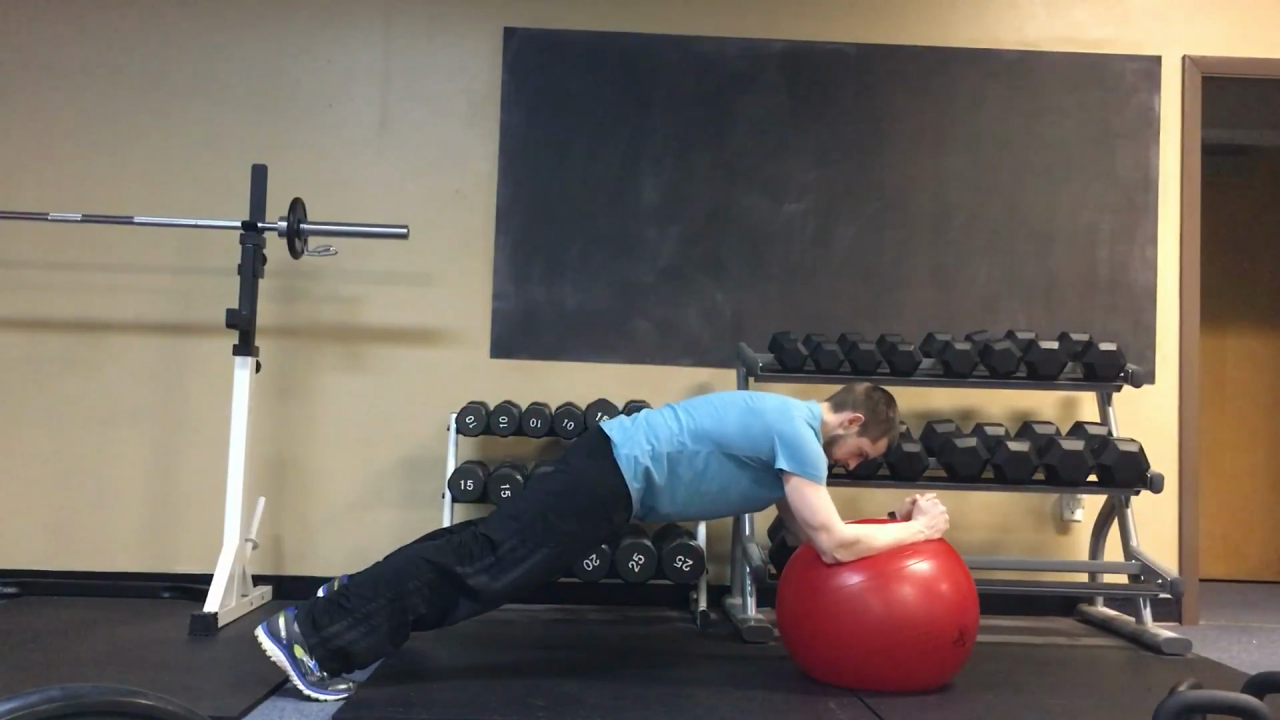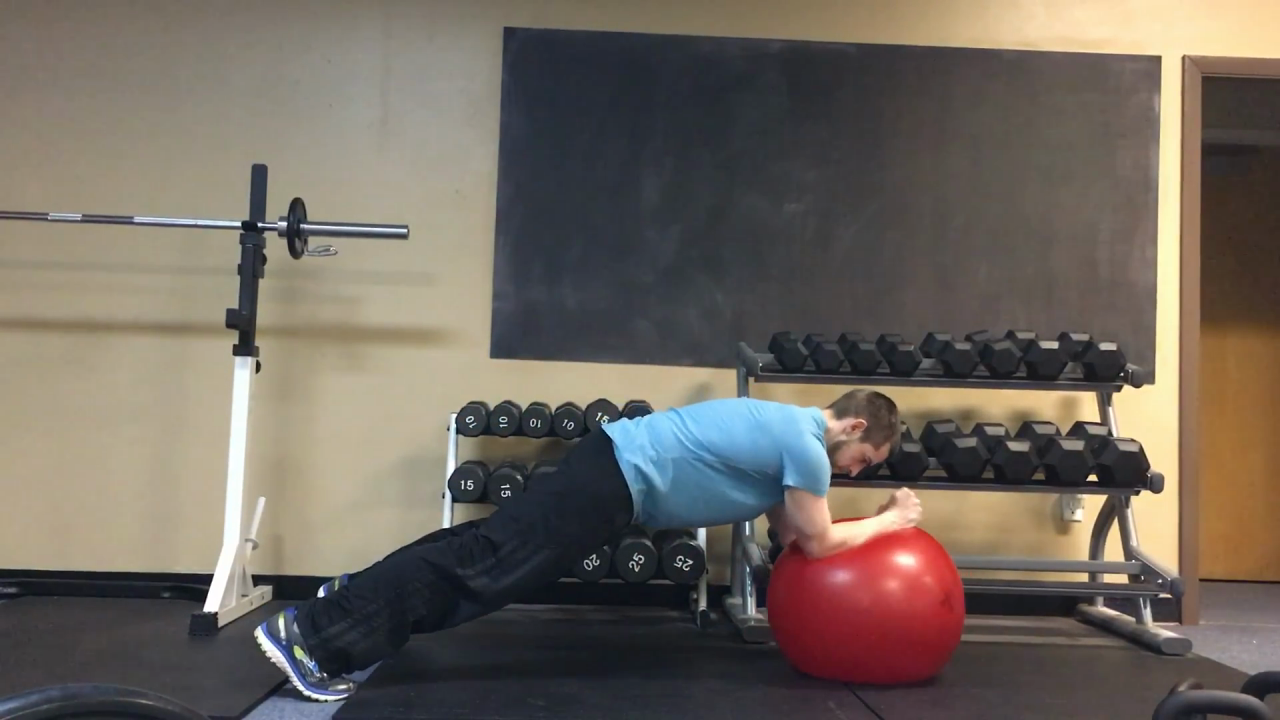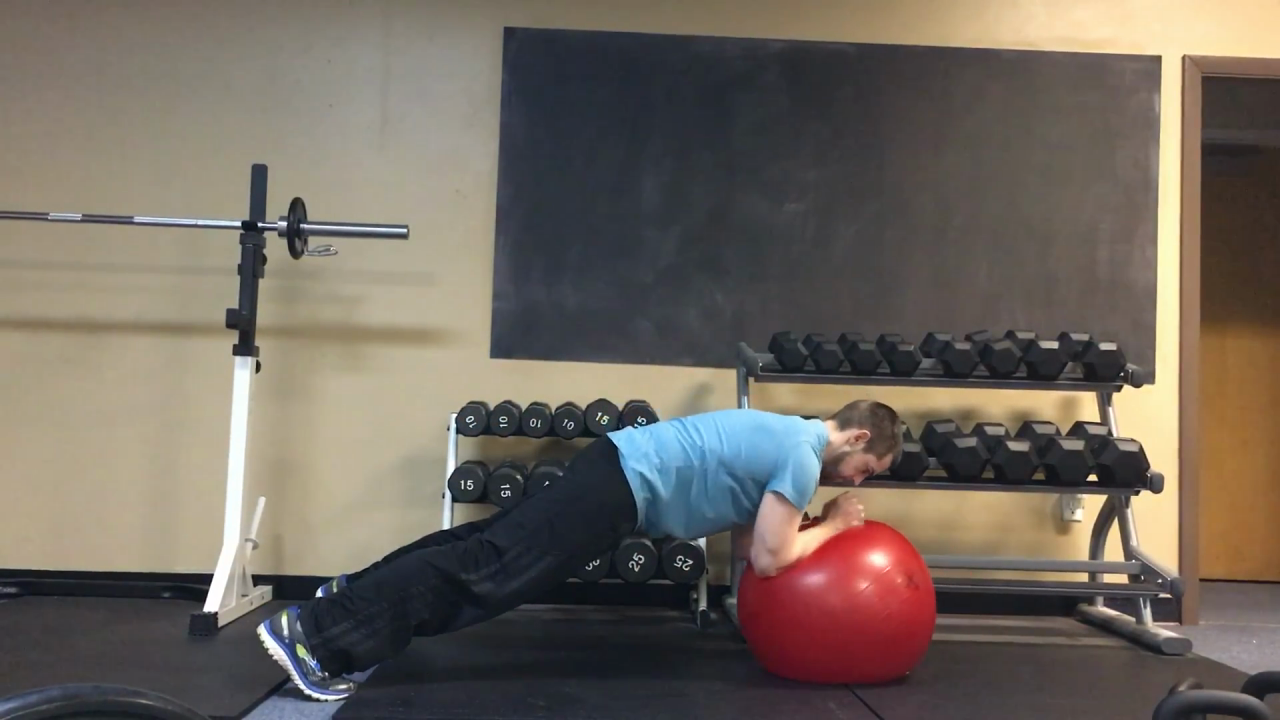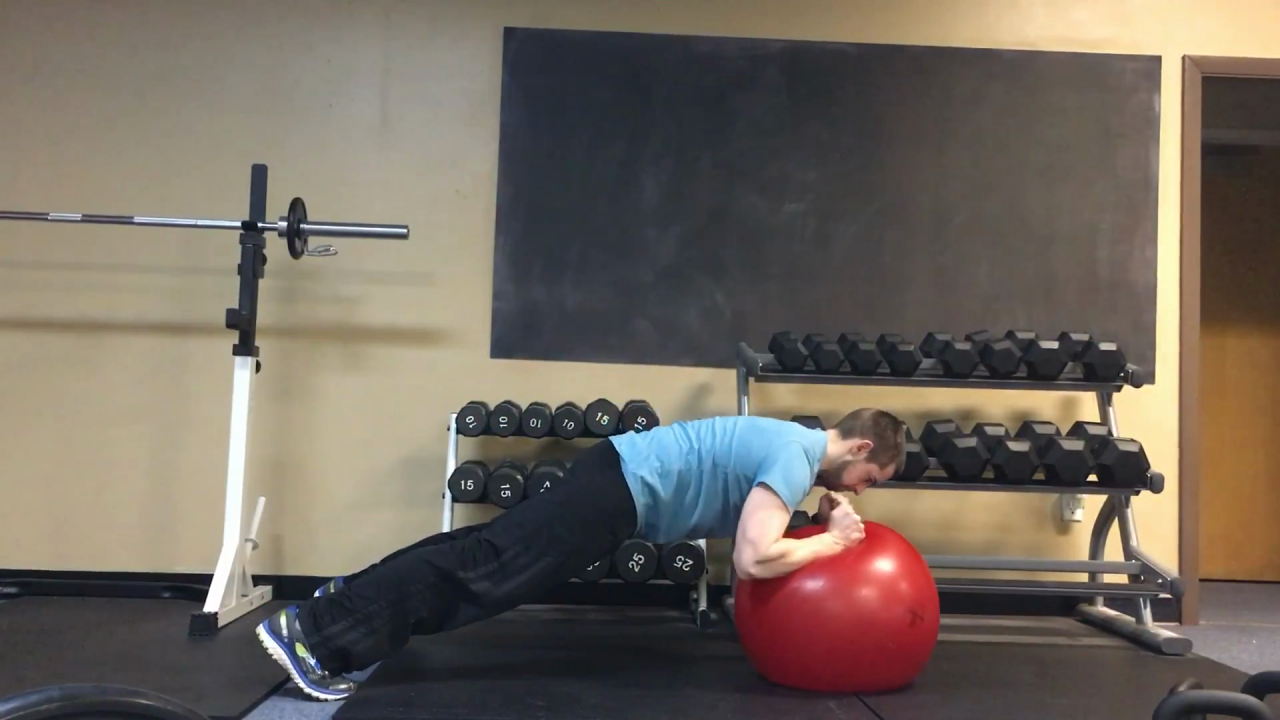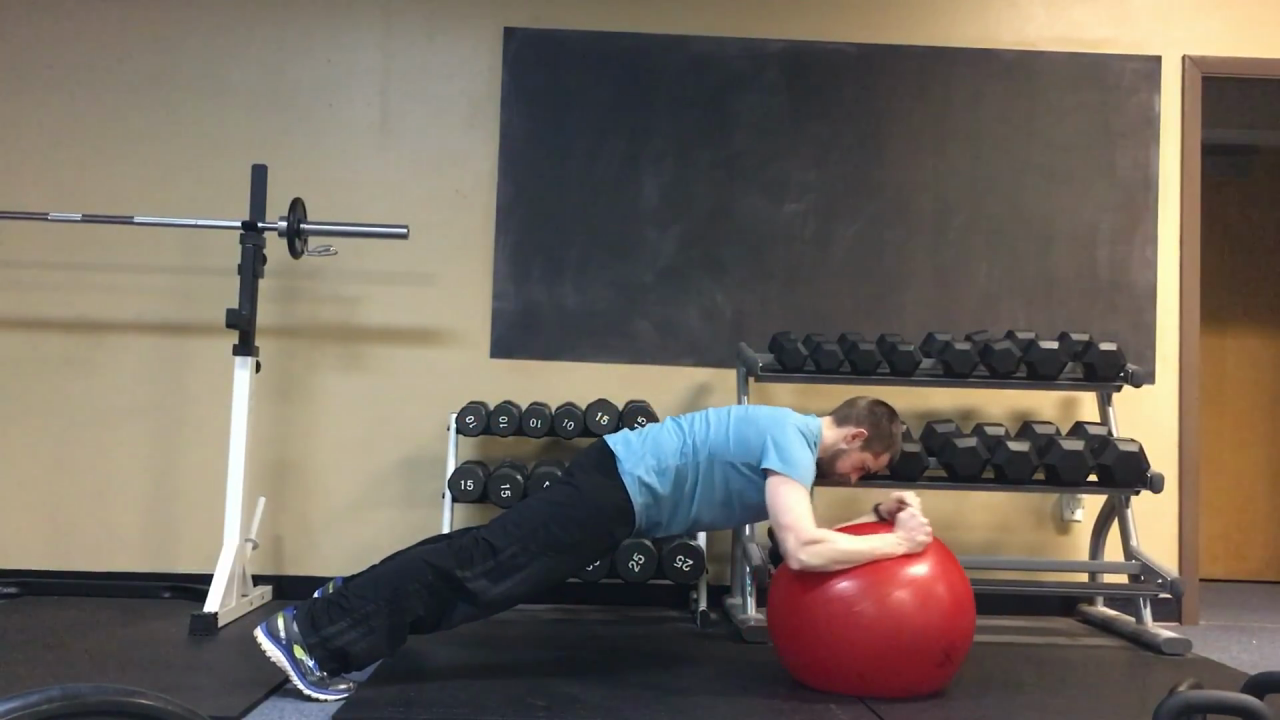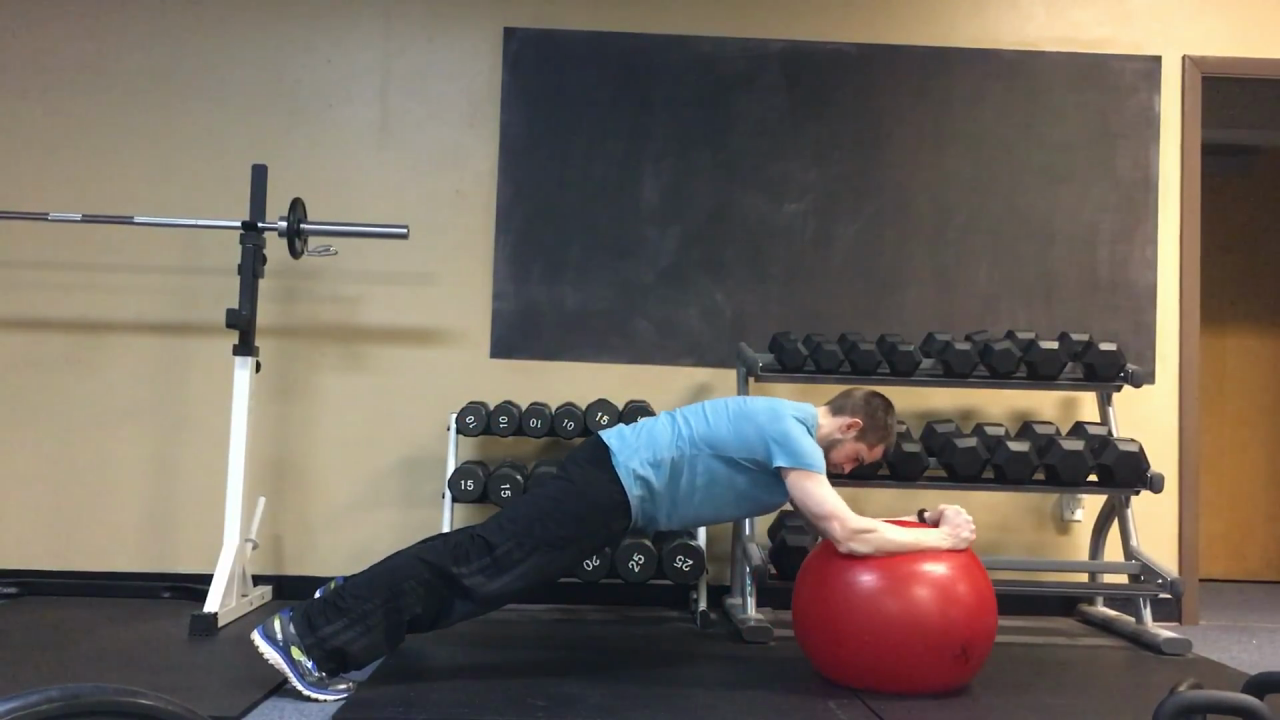
dt=0.4s
person 1, frame 1
left shoulder: (788, 426)
right shoulder: (799, 433)
left elbow: (807, 531)
right elbow: (833, 545)
left wrist: (896, 520)
right wrist: (917, 530)
left hip: (610, 465)
right hip: (614, 474)
left knee: (483, 551)
right knee: (483, 566)
left ankle: (348, 601)
right ankle: (310, 635)
person 1, frame 2
left shoulder: (789, 429)
right shoulder: (806, 447)
left elbow: (791, 532)
right elbow: (819, 546)
left wrist: (876, 518)
right wrist: (890, 521)
left hip: (612, 462)
right hip: (618, 480)
left knee: (485, 546)
right knee: (482, 566)
left ankle: (350, 595)
right ankle: (308, 633)
person 1, frame 3
left shoulder: (788, 438)
right shoulder: (803, 456)
left elbow: (748, 533)
right elbow: (770, 561)
left wrist: (814, 521)
right wrist: (832, 526)
left hip: (614, 470)
right hip: (618, 488)
left knee: (485, 548)
right knee: (483, 572)
left ankle: (350, 594)
right ankle: (310, 632)
person 1, frame 4
left shoulder: (792, 445)
right shoulder: (795, 459)
left elbow: (756, 535)
right elbow: (754, 559)
left wrist: (824, 518)
right wrist: (832, 541)
left hip: (614, 477)
right hip: (617, 490)
left knee: (482, 553)
right knee: (480, 571)
left ankle: (345, 598)
right ankle: (307, 630)
person 1, frame 5
left shoulder: (787, 434)
right shoulder: (795, 443)
left elbow: (807, 534)
right elbow: (803, 552)
left wrist: (880, 515)
right wrist: (897, 544)
left hip: (612, 482)
right hip: (615, 490)
left knee: (477, 555)
right knee: (477, 571)
left ankle: (343, 602)
right ankle: (307, 633)
person 1, frame 6
left shoulder: (790, 432)
right shoulder: (793, 434)
left elbow: (836, 524)
right elbow: (846, 535)
left wrist: (921, 521)
right wrist: (939, 539)
left hip: (613, 476)
right hip: (613, 483)
left knee: (480, 553)
right knee: (476, 567)
left ankle: (343, 602)
right ankle: (304, 633)
